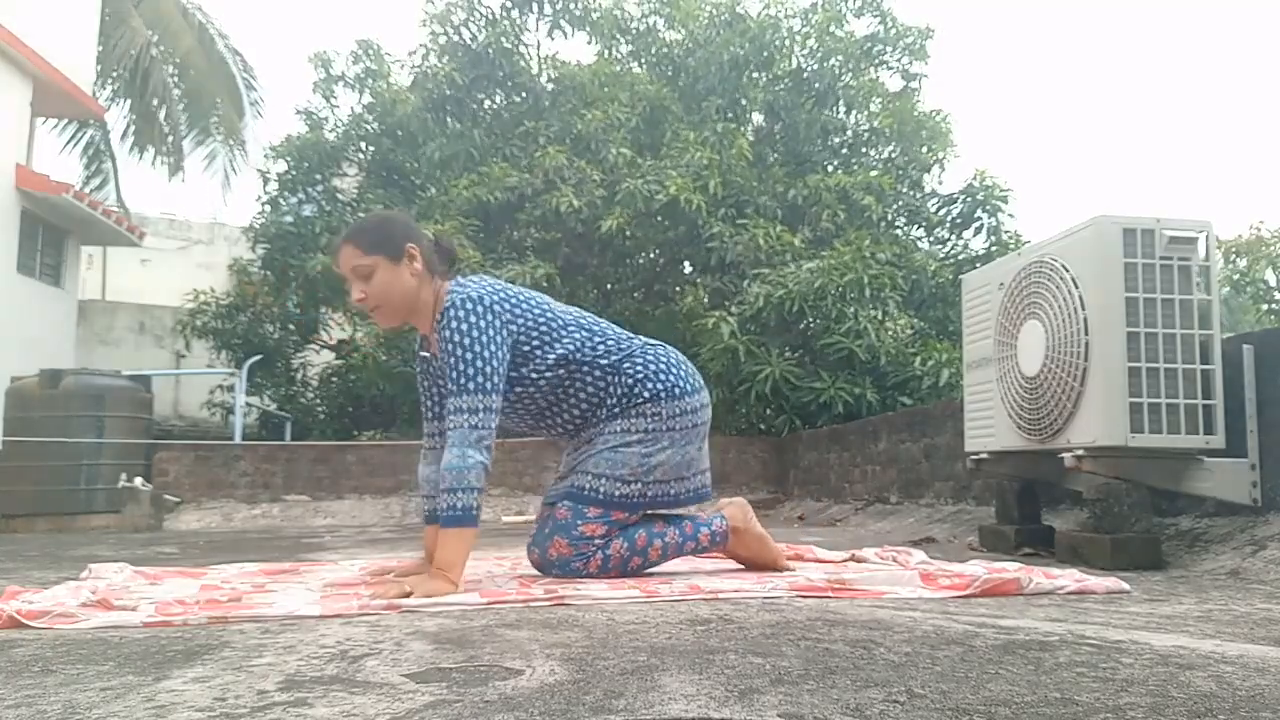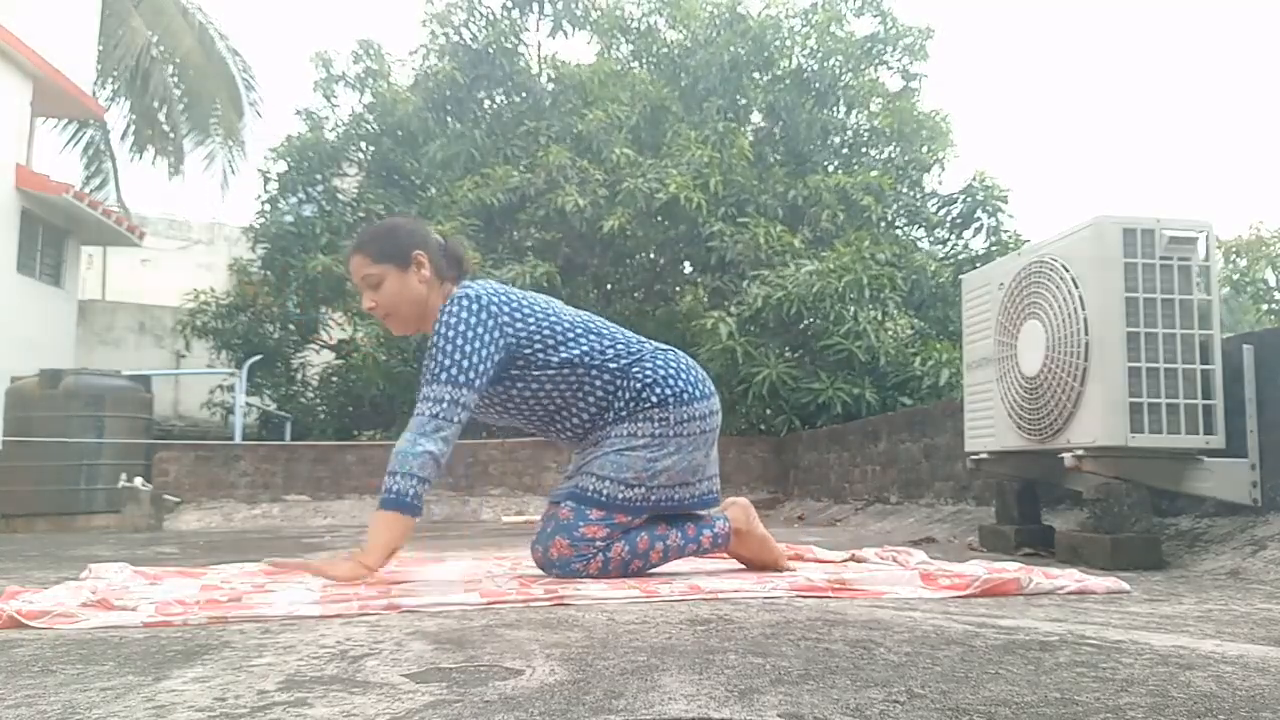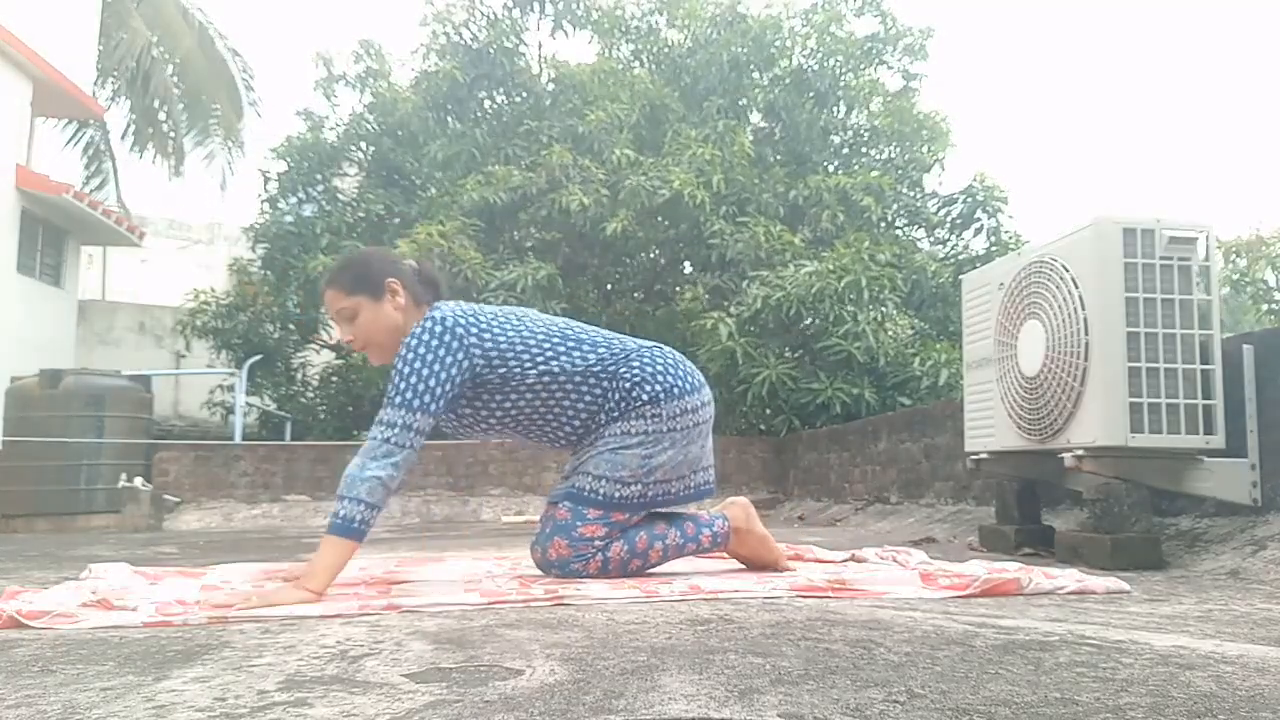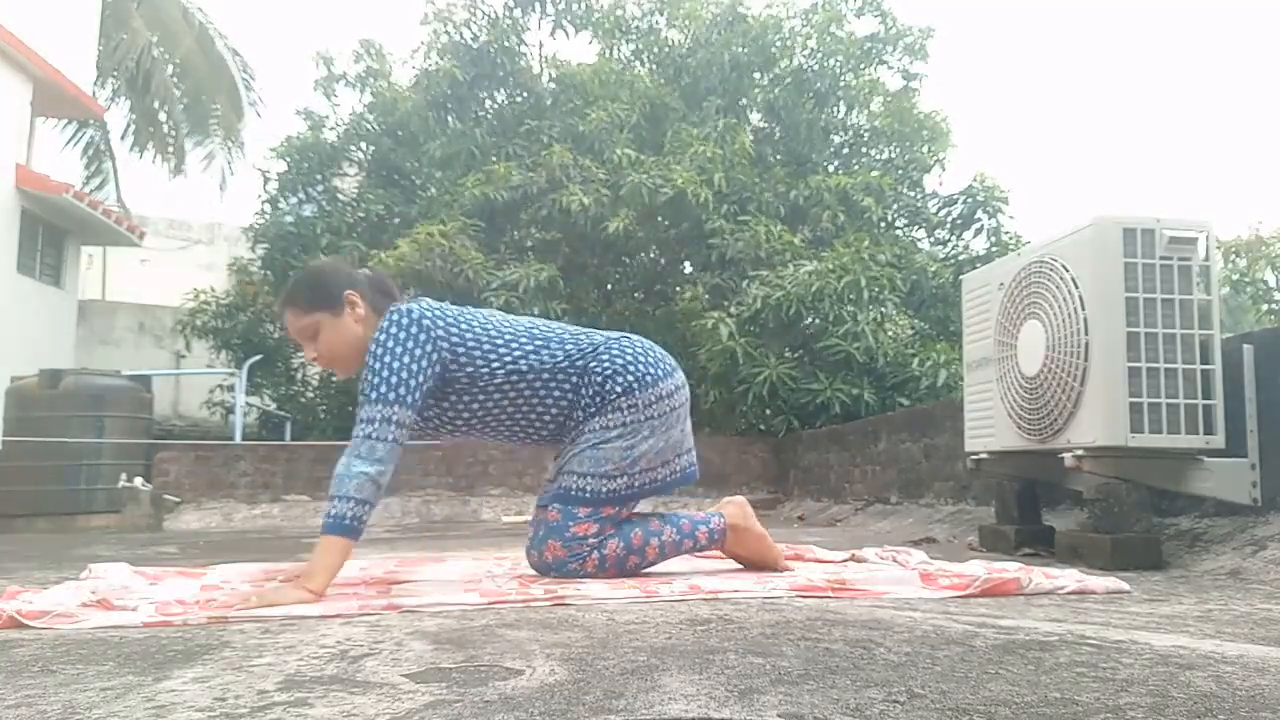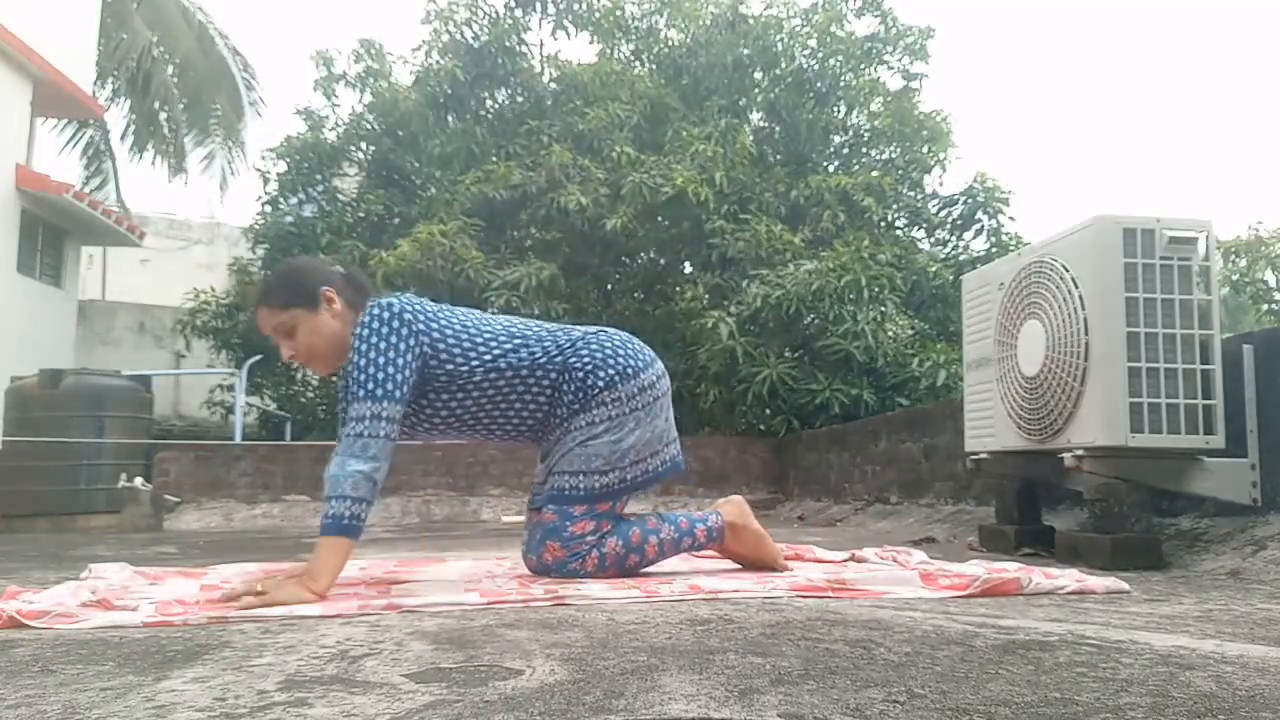
dt=0.2s
person 1, frame 1
left shoulder: (469, 305)
right shoulder: (430, 343)
left elbow: (469, 441)
right elbow: (439, 444)
left wrist: (445, 573)
right wrist: (431, 559)
left hip: (658, 402)
right hip: (616, 420)
left knee: (564, 554)
right knee: (548, 552)
left ankle: (727, 530)
right ankle: (713, 523)
person 1, frame 2
left shoulder: (468, 309)
right shoulder: (452, 339)
left elbow: (434, 431)
right elbow: (429, 432)
left wrist: (367, 558)
right wrist: (373, 550)
left hip: (665, 407)
right hip: (630, 422)
left knee: (565, 554)
right knee: (556, 552)
left ankle: (728, 528)
right ankle: (719, 519)
person 1, frame 3
left shoulder: (441, 330)
right shoulder: (428, 357)
left elbow: (385, 455)
right elbow: (387, 453)
left wrist: (311, 582)
right wrist: (318, 566)
left hip: (657, 400)
right hip: (631, 406)
left knee: (563, 552)
right knee: (561, 544)
left ankle: (727, 528)
right ankle: (719, 521)
person 1, frame 4
left shoulder: (403, 327)
right shoulder: (386, 366)
left elbow: (371, 456)
right elbow: (367, 457)
left wrist: (312, 583)
right wrist: (317, 567)
left hip: (633, 389)
right hip: (609, 404)
left knee: (562, 553)
right knee: (554, 547)
left ankle: (724, 525)
right ankle: (718, 524)
person 1, frame 5
left shoulder: (383, 321)
right shoulder: (358, 371)
left elbow: (365, 454)
right elbow: (349, 460)
left wrist: (315, 583)
right wrist: (313, 569)
left hip: (614, 384)
right hip: (585, 404)
left knee: (560, 554)
right knee: (547, 548)
left ankle: (721, 524)
right ankle: (712, 525)
